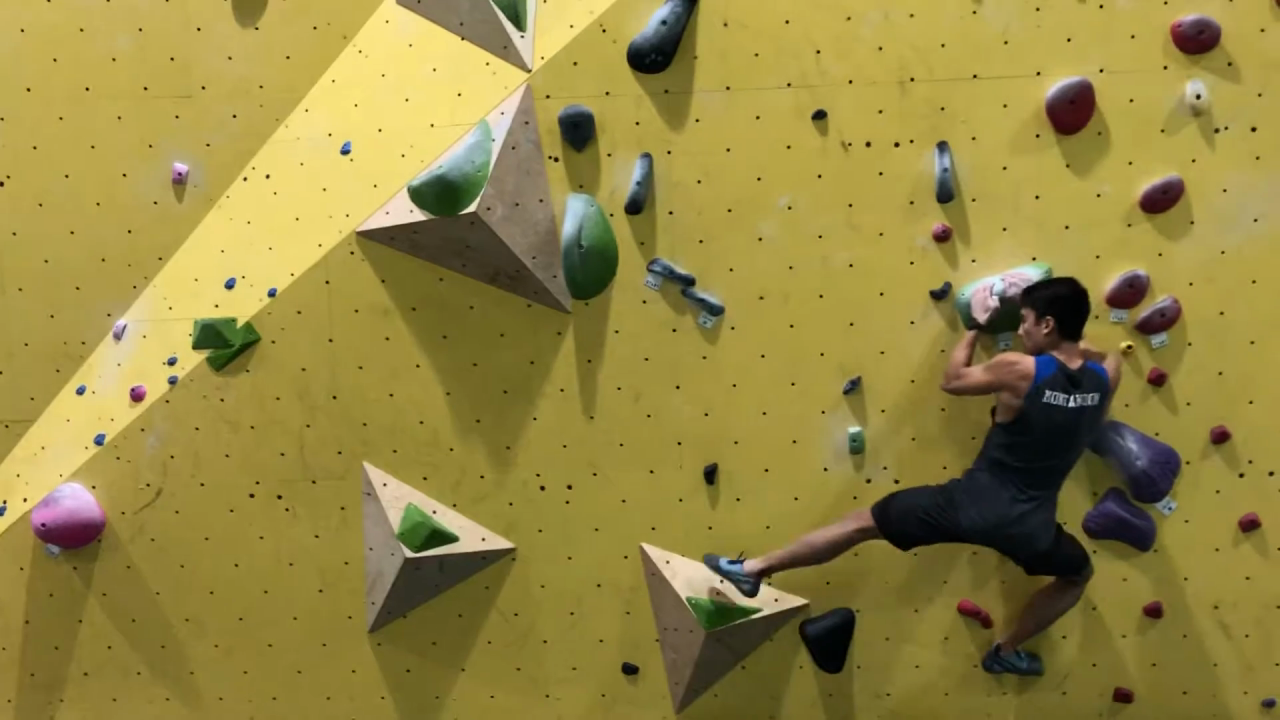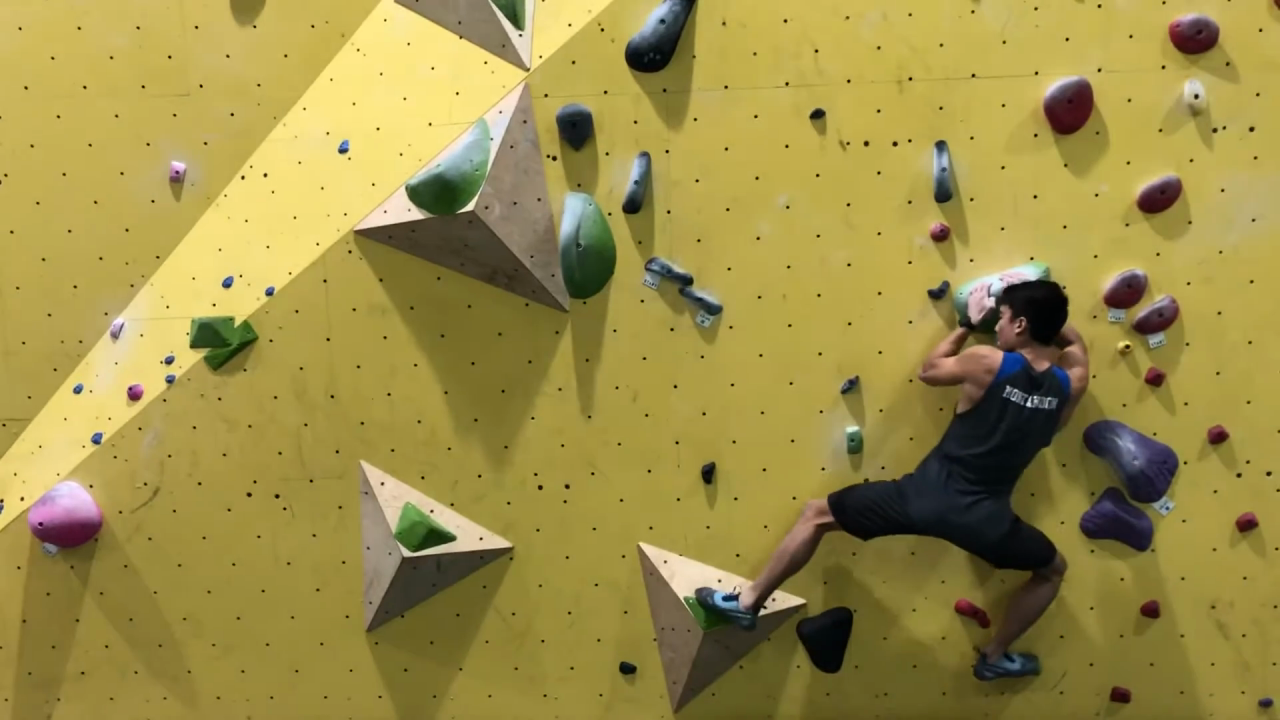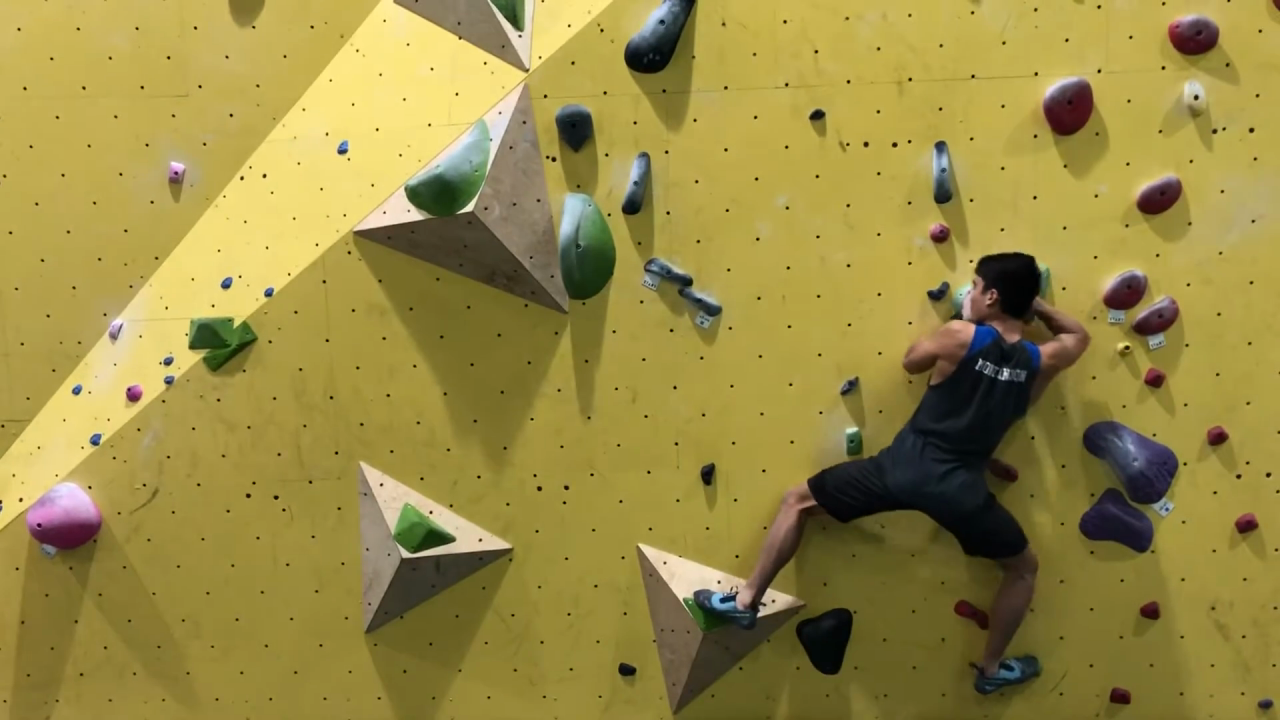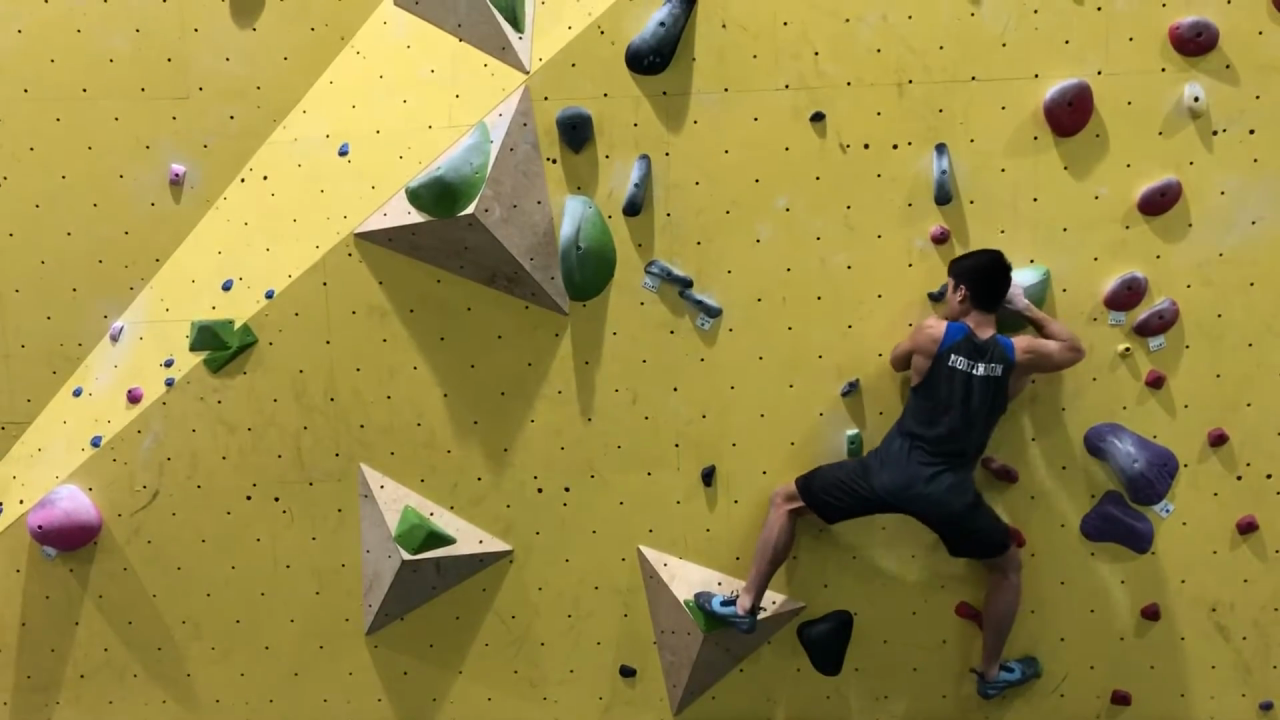
dt=0.3s
person 1, frame 1
left shoulder: (1018, 370)
right shoulder: (1106, 376)
left elbow: (952, 380)
right elbow: (1080, 347)
left wrist: (976, 325)
right wrist: (1056, 302)
left hip: (974, 502)
right hip: (1031, 523)
left knee: (857, 523)
right knee: (1077, 575)
left ankle: (753, 570)
right ankle: (1007, 651)
person 1, frame 2
left shoulder: (987, 363)
right shoulder: (1072, 384)
left elbow: (928, 370)
right elbow: (1076, 345)
left wrist: (967, 323)
right wrist: (1042, 307)
left hip: (928, 494)
right hip: (985, 516)
left knee: (816, 514)
right knee: (1053, 571)
left ankle: (749, 601)
right ankle: (995, 657)
person 1, frame 3
left shoulder: (960, 335)
right shoulder: (1043, 361)
left elbow: (910, 362)
right elbow: (1080, 336)
right wrist: (1032, 301)
left hip: (903, 468)
right hip: (961, 488)
left knee: (797, 500)
right knee: (1023, 568)
left ankle: (746, 600)
right ankle: (992, 668)
person 1, frame 4
left shoulder: (933, 333)
right shoulder: (1020, 355)
left elbow: (896, 362)
right elbow: (1074, 348)
right wrist: (1025, 307)
left hip: (891, 470)
right hip: (948, 489)
left knee: (784, 500)
right knee: (1008, 568)
left ankle: (745, 604)
right ankle: (991, 672)
